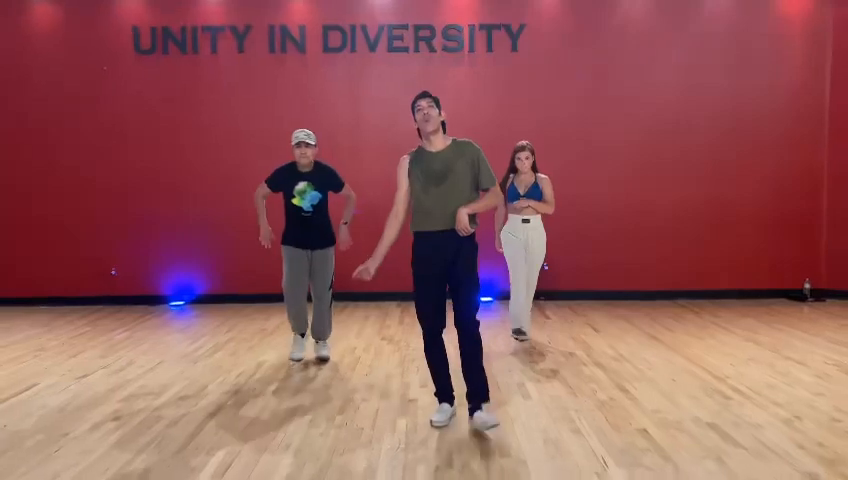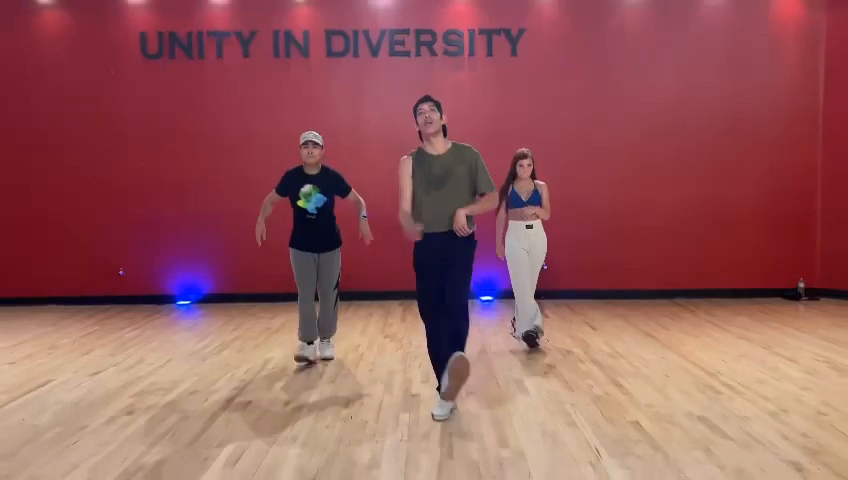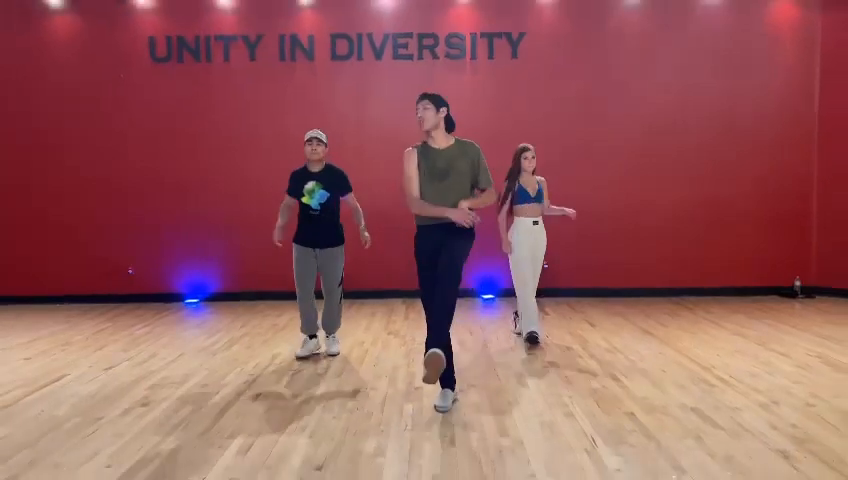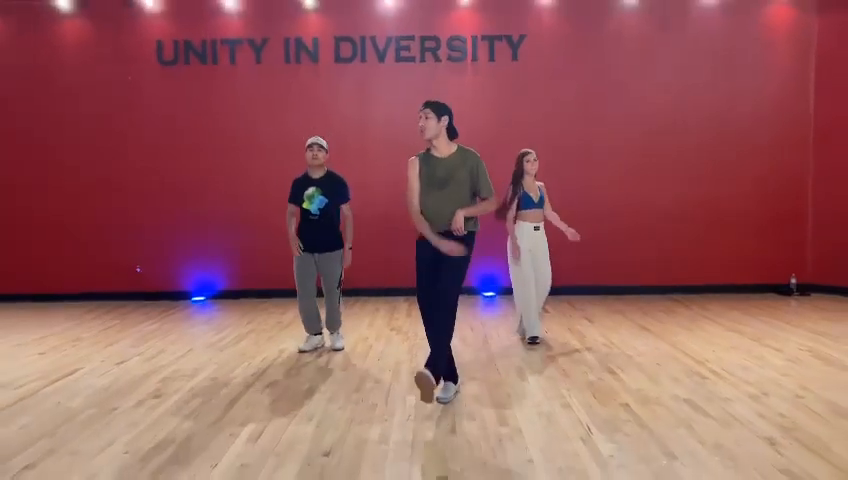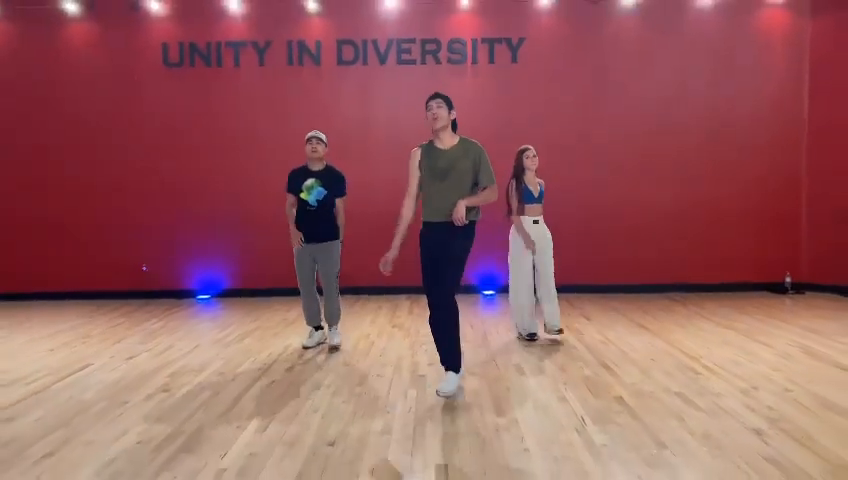
dt=0.2s
person 1, frame 1
left shoulder: (468, 151)
right shoulder: (409, 162)
left elbow: (495, 195)
right elbow: (398, 214)
left wrist: (466, 209)
right wrist: (374, 260)
left hip: (461, 243)
right hip: (425, 246)
left knee: (467, 320)
right knee: (431, 326)
person 1, frame 2
left shoulder: (468, 155)
right shoulder: (409, 162)
left elbow: (491, 199)
right elbow: (405, 210)
left wrist: (464, 210)
right wrist: (409, 226)
left hip: (460, 241)
right hip: (426, 245)
left knee: (454, 301)
right knee: (432, 320)
left ankle: (455, 359)
right ankle: (447, 391)
person 1, frame 3
left shoulder: (470, 151)
right shoulder: (413, 155)
left elbow: (490, 195)
right elbow: (414, 203)
left wrist: (466, 203)
right wrist: (449, 211)
left hip: (459, 233)
right hip: (426, 234)
left knee: (445, 280)
right knee: (431, 305)
left ankle: (436, 350)
right ankle: (448, 384)
person 1, frame 4
left shoulder: (470, 159)
right shoulder: (416, 163)
left elbow: (490, 203)
right elbow: (415, 212)
left wrist: (462, 212)
right wrist: (438, 241)
left hip: (459, 241)
right hip: (428, 242)
left knee: (444, 300)
right knee: (428, 306)
left ankle: (433, 369)
right ankle: (449, 378)
person 1, frame 5
left shoulder: (472, 150)
right shoulder: (419, 154)
left elbow: (492, 192)
right elbow: (409, 201)
left wrist: (465, 202)
right wrist: (394, 247)
left hip: (458, 231)
right hip: (429, 232)
left knee: (445, 294)
right knee: (435, 302)
left ankle: (454, 368)
right ankle: (449, 365)
person 2, frame 1
left shoulder: (327, 173)
right shoulder: (283, 173)
left elbow: (350, 197)
right elbow: (260, 194)
left wrist: (344, 226)
right wrist: (263, 224)
left hip: (324, 243)
right hip: (293, 243)
left knee: (323, 293)
right knee: (293, 292)
left ankle: (321, 340)
right ankle: (299, 335)
person 2, frame 2
left shoulder: (332, 177)
right shoulder: (291, 177)
left elbow: (357, 200)
right elbow: (270, 200)
left wrist: (363, 220)
right wrist: (261, 221)
left hip: (329, 245)
right hip: (300, 246)
left knee: (329, 294)
right knee: (305, 295)
left ankle: (326, 339)
right ankle: (307, 344)
person 2, frame 3
left shoulder: (337, 175)
right shoulder: (297, 176)
left elbow: (353, 204)
right elbow: (287, 204)
left wrist: (362, 227)
right wrist: (279, 225)
left hip: (332, 242)
right hip: (303, 243)
left knee: (333, 291)
right knee: (304, 291)
left ankle: (331, 335)
right ankle: (310, 337)
person 2, frame 4
left shoulder: (337, 182)
right shoulder: (298, 183)
left elbow: (347, 215)
right elbow: (292, 213)
left wrist: (348, 247)
right wrist: (292, 235)
left hip: (332, 247)
right hip: (304, 248)
left knee: (332, 293)
right knee: (304, 293)
left ankle: (334, 332)
right ankle: (314, 334)
person 2, frame 5
left shoulder: (336, 176)
right shoulder: (295, 175)
left elbow: (339, 210)
right elbow: (290, 205)
left wrist: (340, 239)
right wrist: (292, 229)
left hip: (329, 239)
right hip: (303, 239)
left knee: (330, 285)
right knee: (306, 286)
left ankle: (333, 328)
right ankle: (316, 329)
person 3, frame 1
left shoulder: (543, 180)
right shoulder: (508, 180)
left elbow: (550, 208)
right elbow: (501, 209)
left wrist: (530, 202)
right wrist: (497, 234)
left hip: (535, 231)
right hip: (512, 230)
left knee: (530, 279)
right knee: (518, 274)
left ankle: (521, 324)
right ankle: (517, 321)
person 3, frame 2
left shoulder: (541, 186)
right shoulder: (508, 188)
left elbow: (547, 214)
right elbow: (501, 217)
left wrist: (535, 209)
right wrist: (499, 243)
left hip: (537, 236)
right hip: (515, 237)
left knee: (529, 283)
right knee: (522, 283)
left ankle: (521, 323)
right ankle: (530, 326)
person 3, frame 3
left shoulder: (541, 182)
right shoulder: (511, 183)
left elbow: (546, 208)
right elbow: (502, 213)
left wrist: (564, 210)
right wrist: (505, 239)
left hip: (539, 232)
right hip: (520, 233)
left knee: (531, 281)
right knee: (524, 281)
left ankle: (521, 315)
right ankle: (530, 328)
person 3, frame 4
left shoulder: (541, 187)
right shoulder: (516, 188)
left elbow: (548, 213)
right elbow: (509, 217)
left wrist: (566, 229)
right wrist: (514, 243)
left hip: (539, 236)
right hip: (522, 236)
left knee: (543, 282)
right knee: (525, 285)
left ankle: (526, 320)
right ankle: (531, 330)
person 3, frame 5
left shoulder: (540, 183)
right shoulder: (515, 183)
right elbow: (514, 213)
right wrist: (525, 235)
left hip: (542, 231)
right hip: (522, 232)
left knee: (546, 276)
right knee: (523, 280)
left ankle: (552, 322)
right ankle: (526, 327)
